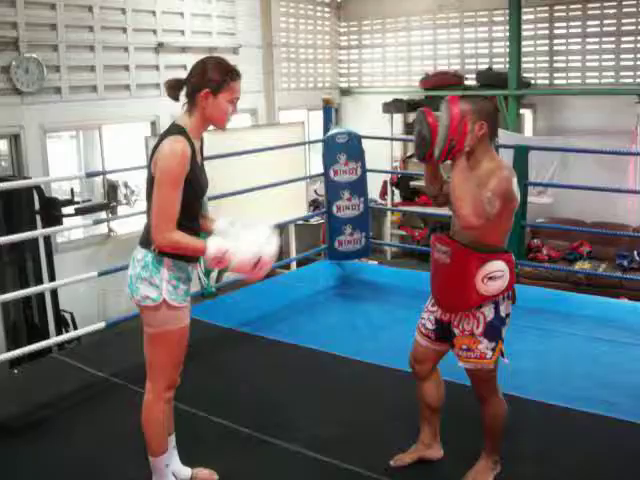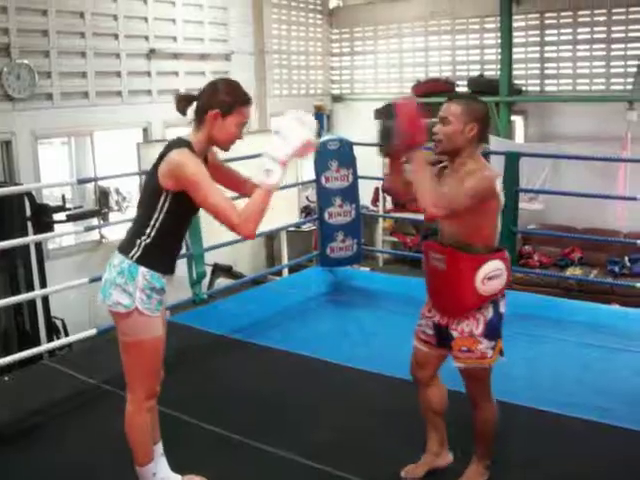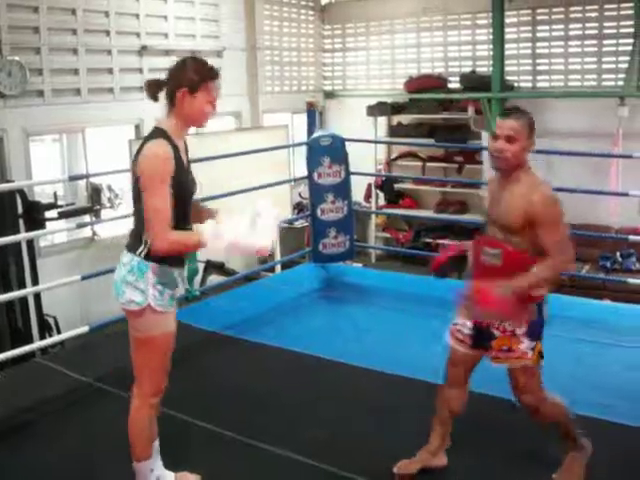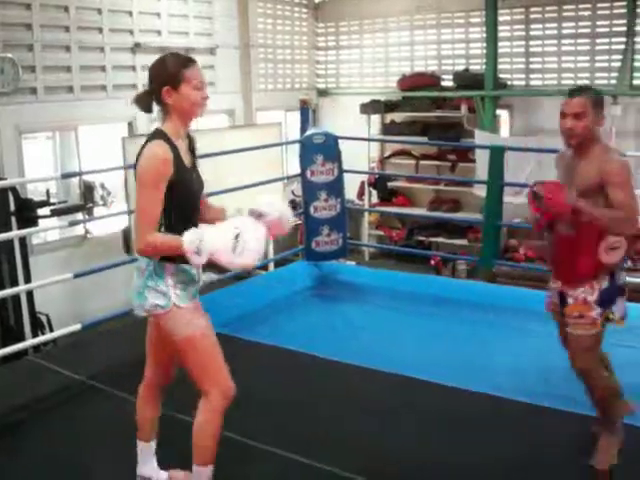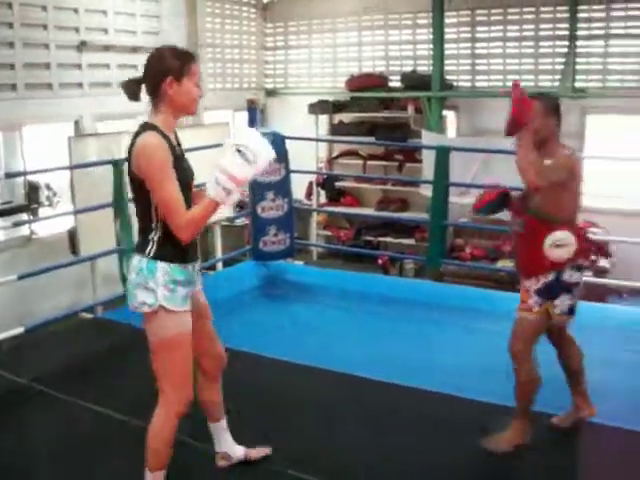
dt=0.4s
person 1, frame 1
left shoulder: (190, 141)
right shoulder: (176, 149)
right elbow: (163, 235)
left wrist: (228, 241)
right wrist: (222, 251)
left hip: (171, 273)
right hip: (161, 274)
left knee: (167, 381)
right knee: (161, 385)
person 1, frame 2
left shoulder: (200, 156)
right shoulder: (182, 162)
left elbow: (248, 189)
right elbow: (246, 225)
left wrist: (279, 159)
right wrist: (277, 165)
left hip: (145, 279)
right hip: (135, 281)
left knee: (151, 386)
right knee: (142, 394)
person 1, frame 3
left shoulder: (176, 144)
right shoulder: (157, 151)
left elbow: (185, 211)
right elbow: (163, 238)
left hip: (160, 277)
right hip: (149, 279)
left knee: (148, 385)
right knee: (151, 390)
person 1, frame 4
left shoulder: (185, 143)
right shoulder: (157, 152)
left elbow: (200, 212)
right elbow: (146, 242)
left wrist: (254, 216)
right wrist: (208, 243)
left hip: (176, 278)
right hip: (164, 281)
left knee: (157, 379)
right knee: (219, 391)
person 1, frame 5
left shoulder: (168, 136)
right shoulder: (150, 144)
right elbow: (184, 227)
left wrist: (226, 180)
right wrist: (228, 182)
left hip: (183, 271)
right hip: (160, 276)
left knee: (212, 360)
right knee: (177, 397)
person 2, frame 1
left shoulder: (500, 176)
right shoulder: (472, 170)
left elbow: (472, 217)
right elbow: (438, 195)
left wrist: (459, 158)
right wrist: (431, 158)
left hip: (482, 298)
right hip: (447, 291)
left knee: (483, 385)
right knee: (421, 364)
right ankle: (428, 443)
person 2, frame 2
left shoulder: (480, 177)
right shoulder: (449, 170)
left elbow: (432, 207)
right elbow: (409, 189)
left wrist: (413, 151)
right wrist: (408, 153)
left hip: (475, 300)
right hip: (444, 295)
left knee: (478, 392)
right knee: (422, 371)
person 2, frame 3
left shoulder: (538, 195)
right shoulder: (496, 182)
left elbow: (561, 260)
left wrist: (507, 289)
right wrist: (466, 247)
left hip: (518, 305)
right hip: (484, 296)
left knee: (528, 394)
right knee: (454, 374)
left ankle: (578, 446)
right ankle: (433, 450)
person 2, frame 4
right shoulder: (564, 158)
left wrist: (573, 203)
right wrist: (545, 205)
left hip: (596, 276)
right hip: (565, 270)
left knee: (585, 361)
right knee: (574, 343)
person 2, frame 5
left shoulder: (565, 159)
right shoulder: (540, 159)
left elbow: (535, 181)
right elbow: (527, 206)
left wrist: (520, 134)
right wrist: (504, 199)
left hip: (554, 268)
right hip: (539, 266)
left knee: (520, 346)
right knee: (557, 335)
left ankle: (520, 424)
right ankle: (581, 404)
